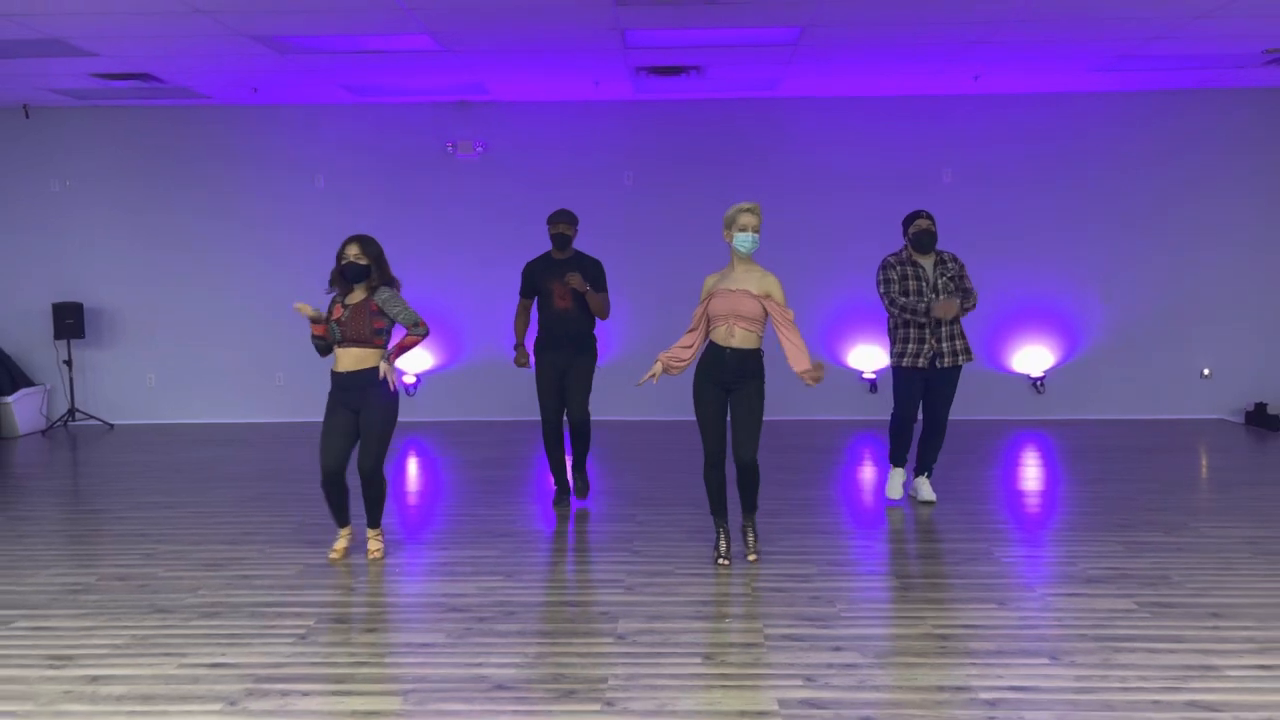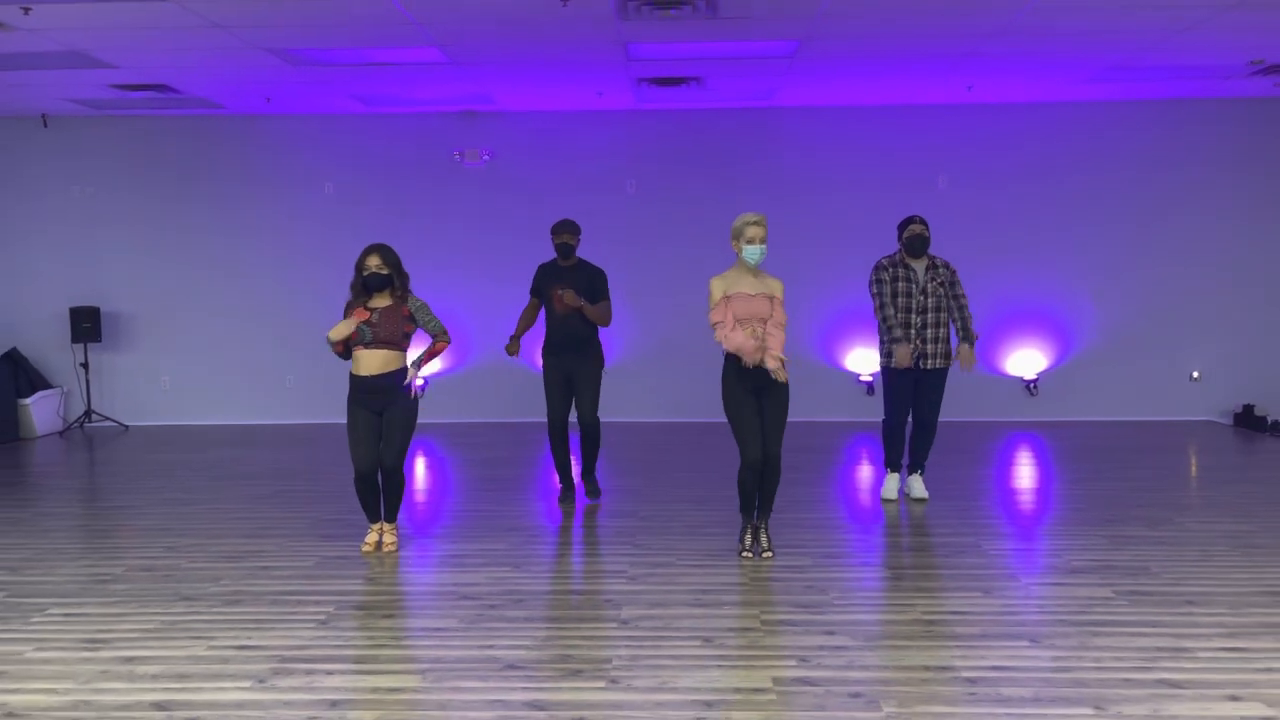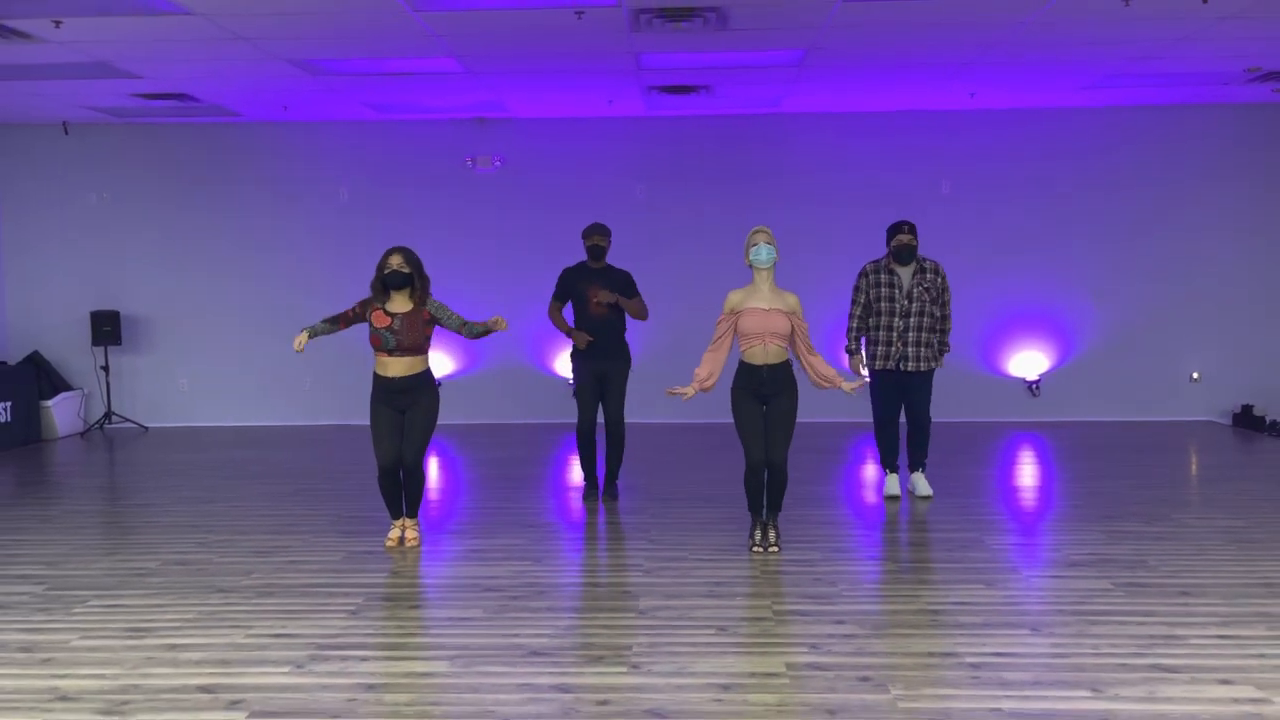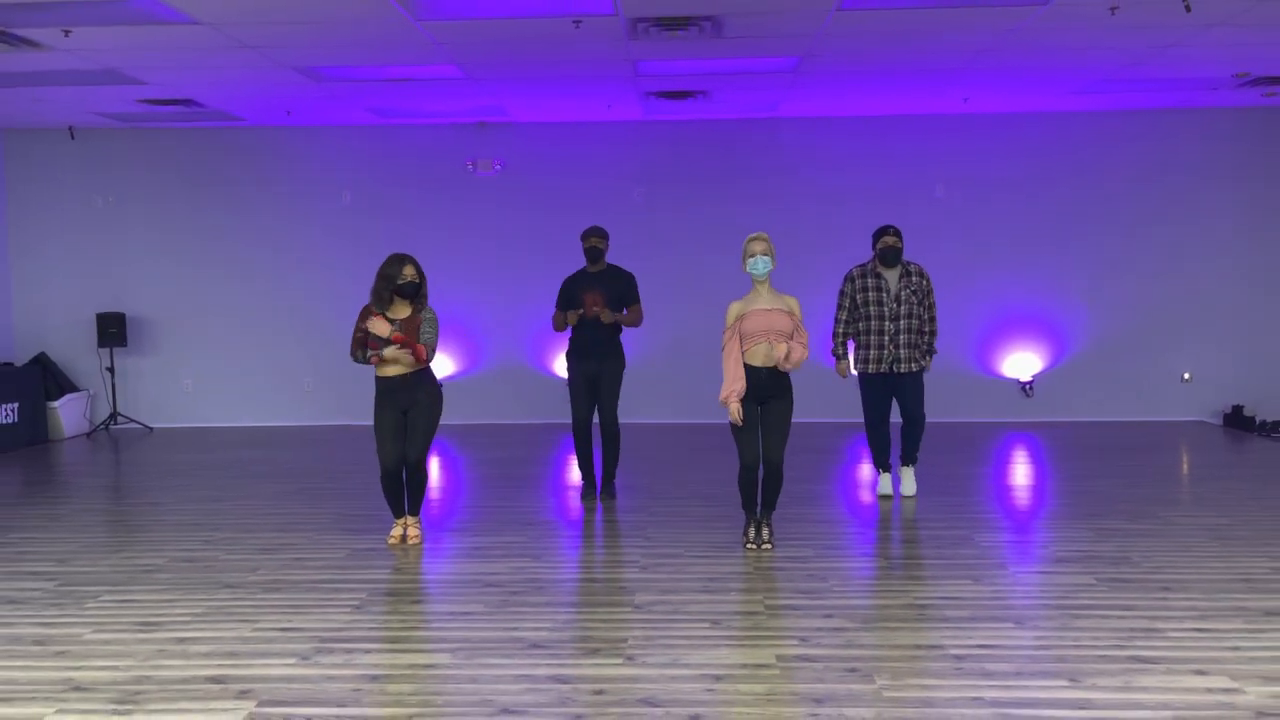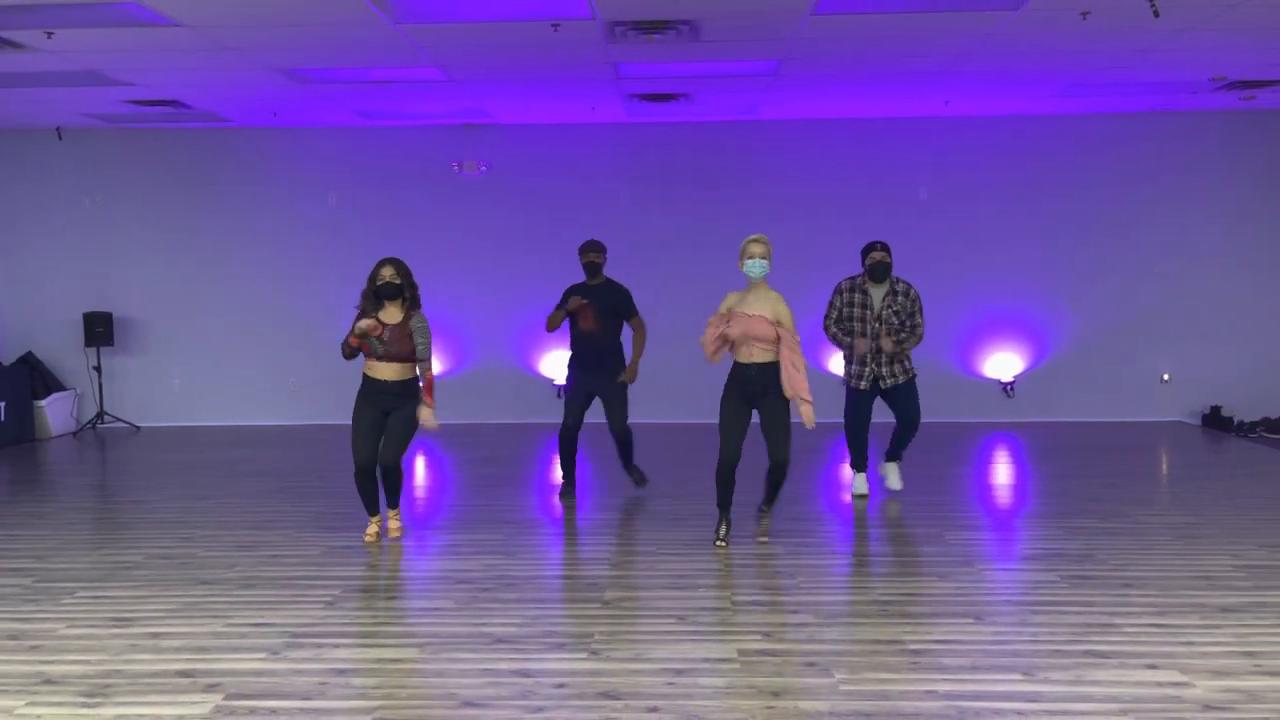
dt=0.7s
person 1, frame 1
left shoulder: (767, 282)
right shoulder: (712, 282)
left elbow: (787, 330)
right elbow: (697, 331)
left wrist: (805, 368)
right wrist: (665, 361)
left hip: (748, 371)
right hip: (711, 369)
left knee: (746, 456)
right knee: (713, 454)
left ankle: (749, 524)
right ankle: (722, 531)
person 1, frame 2
left shoulder: (774, 285)
right shoulder: (720, 283)
left elbow: (777, 330)
right elbow: (725, 329)
left wrist: (774, 358)
right wrist: (749, 349)
left hip: (771, 374)
right hip: (738, 372)
left knee: (772, 454)
right knee: (752, 456)
left ankle: (763, 525)
right ankle: (747, 525)
person 1, frame 3
left shoulder: (791, 301)
right shoulder: (736, 298)
left elbow: (805, 348)
right elbow: (718, 345)
left wrist: (838, 381)
right wrist: (696, 384)
left hip: (782, 383)
right hip: (747, 384)
left knee: (777, 460)
right knee: (755, 460)
left ankle: (772, 523)
right ankle: (756, 523)
person 1, frame 4
left shoulder: (789, 303)
right shoulder: (737, 307)
left elbow: (801, 347)
right elbow: (730, 354)
left wrist: (788, 350)
right wrist: (731, 395)
left hip: (778, 386)
right hip: (746, 385)
left knee: (773, 460)
right knee: (749, 460)
left ankle: (766, 519)
right ankle: (750, 520)
person 1, frame 5
left shoulder: (778, 305)
right shoulder: (732, 301)
left elbow: (792, 354)
right elbow: (710, 337)
left wrist: (802, 400)
right wrist: (724, 336)
left hip: (771, 384)
right hip: (737, 383)
left knee: (780, 459)
right knee: (728, 457)
left ankle: (765, 509)
right ankle: (724, 518)
person 2, frame 1
left shoulder: (382, 296)
right shoulder: (338, 302)
left elbow: (420, 329)
right elbow: (324, 348)
left wrist: (389, 357)
right wrist: (315, 320)
left hip: (374, 389)
right hip: (342, 390)
left knee: (369, 467)
right knee: (330, 467)
left ankle: (375, 532)
right ankle: (343, 530)
person 2, frame 2
left shoulder: (410, 304)
right shoulder: (354, 306)
left elbow: (442, 338)
right elbow: (344, 352)
left wrist: (415, 366)
right wrist: (334, 339)
left hip: (397, 391)
right hip: (361, 393)
left knee: (391, 464)
right knee: (363, 467)
left ankle: (391, 525)
right ankle: (374, 525)
person 2, frame 3
left shoulder: (429, 307)
right shoulder: (371, 307)
left elbow: (465, 327)
right elbow: (338, 322)
left wrist: (490, 326)
right wrist: (308, 332)
left hip: (421, 392)
right hip: (384, 393)
left knee: (412, 460)
right knee: (387, 462)
left ankle: (412, 522)
right ankle: (396, 521)
person 2, frame 4
left shoulder: (424, 314)
right shoulder: (371, 312)
left elbow: (424, 354)
right elbow: (357, 352)
left wrist: (393, 333)
right wrist: (385, 355)
left hip: (422, 391)
right hip: (387, 395)
left knee: (415, 459)
right knee: (389, 464)
left ankle: (414, 519)
right ankle: (398, 520)
person 2, frame 5
left shoulder: (415, 320)
right shoulder: (368, 315)
left elbow: (425, 366)
right elbow: (347, 353)
left wrist: (426, 406)
right wrist: (358, 332)
left hip: (405, 398)
right hip: (369, 395)
left knee: (389, 460)
right knee: (363, 463)
left ankle: (393, 513)
right ankle: (374, 519)
person 3, frame 1
left shoulder: (591, 266)
right shoulder: (534, 268)
left elbow: (604, 312)
right elbow: (523, 308)
left wrist: (585, 288)
right wrist: (519, 346)
left hip: (582, 352)
right hip: (547, 354)
left knee: (577, 414)
right knee: (550, 420)
left ankle: (580, 469)
right ankle: (561, 485)
person 3, frame 2
left shoulder: (593, 274)
right shoulder: (543, 272)
left elbow: (605, 318)
right elbow: (533, 307)
left wrist: (580, 303)
right wrist: (516, 336)
left hip: (587, 358)
right hip: (554, 358)
left knee: (588, 418)
right knee: (556, 421)
left ankle: (589, 475)
right ankle: (566, 483)
person 3, frame 3
left shoulder: (621, 277)
right shoulder: (571, 275)
left elbow: (643, 314)
right elbow: (554, 311)
left wrist: (616, 298)
right wrist: (572, 333)
left hip: (617, 359)
right hip: (585, 360)
left knee: (614, 421)
right knee: (586, 421)
left ankle: (611, 481)
right ankle: (590, 481)
person 3, frame 4
left shoulder: (623, 279)
right shoulder: (571, 283)
left elbow: (637, 317)
right elbow: (556, 322)
left wrist: (615, 317)
right wrist: (567, 322)
left hip: (610, 360)
right hip: (578, 360)
left knee: (609, 420)
right knee: (581, 420)
left ankle: (609, 480)
right ankle: (588, 480)
person 3, frame 5
left shoulder: (618, 292)
right shoulder: (573, 293)
left elbow: (639, 328)
right elbow: (550, 327)
left wrist: (633, 365)
right wrist: (565, 308)
left hip: (612, 373)
right hip: (579, 371)
left knee: (619, 427)
right knee: (569, 427)
left ankle: (628, 465)
right ankle: (568, 480)
person 4, frame 1
left shoulder: (953, 263)
right shoulder: (891, 265)
left elbow: (970, 296)
right elbow: (893, 303)
left wrist: (958, 305)
right wrist: (930, 310)
left hip: (948, 356)
right hip: (909, 356)
left knee: (937, 420)
right knee: (904, 415)
left ankle: (922, 477)
right ankle: (897, 468)
person 4, frame 2
left shoulder: (944, 269)
right shoulder: (884, 268)
left elbow: (959, 306)
right elbow: (884, 308)
left wrist: (966, 341)
right wrist: (898, 342)
left hip: (936, 358)
right hip: (898, 358)
left knee: (927, 419)
right knee: (895, 418)
left ankle: (915, 475)
right ankle: (892, 474)
person 4, frame 3
left shoulder: (934, 272)
right shoulder: (871, 272)
left elbow: (943, 314)
right elbow: (858, 314)
left wrist: (941, 348)
right wrist: (854, 349)
left hip: (921, 361)
right hip: (882, 361)
left knee: (920, 418)
right knee: (885, 418)
left ankle: (917, 473)
right ankle: (891, 474)
person 4, frame 4
left shoulder: (918, 275)
right shoulder: (856, 277)
left elbow: (929, 316)
right elbow: (843, 318)
left wrist: (927, 351)
right wrist: (841, 354)
left hip: (910, 362)
right hip: (871, 363)
left knee: (915, 417)
right knee: (876, 420)
left ankle: (908, 467)
right ankle: (883, 473)
person 4, frame 5
left shoulder: (907, 292)
right shoulder: (845, 289)
left elbow: (917, 332)
right elbow: (830, 324)
left wrist: (894, 344)
right wrist: (851, 342)
left hip: (898, 371)
right hip: (860, 372)
left knee: (910, 420)
right knee: (855, 426)
left ankle: (891, 463)
right ankle: (859, 473)
